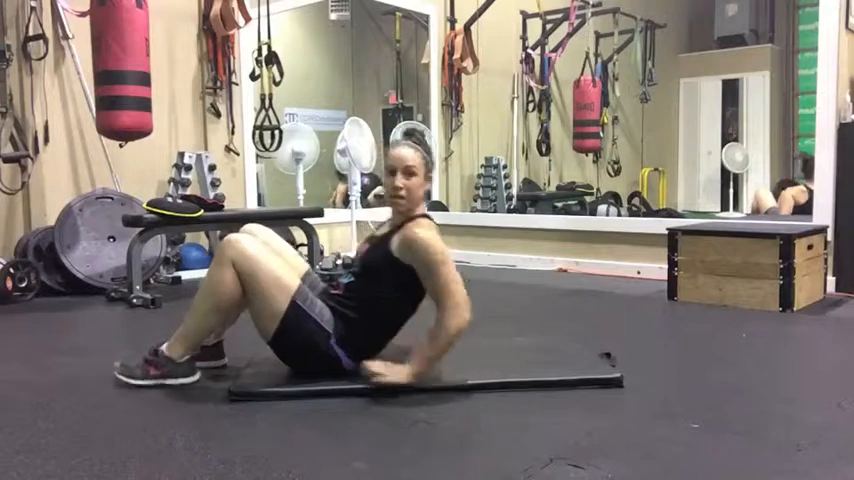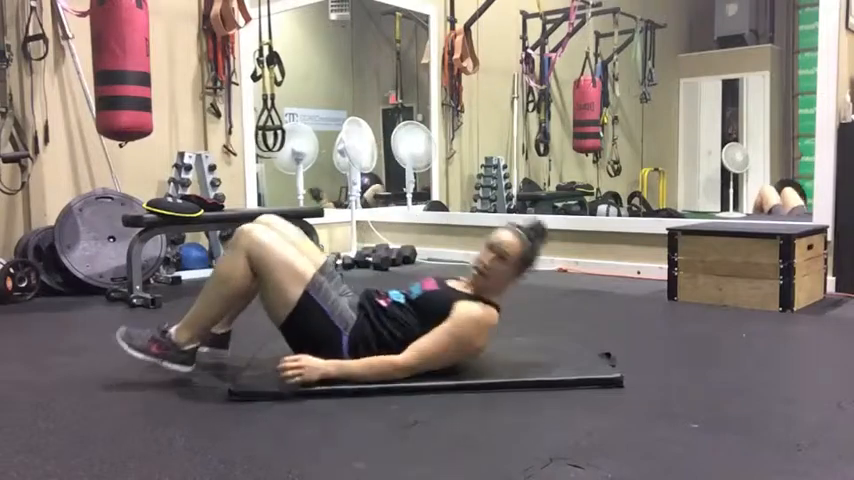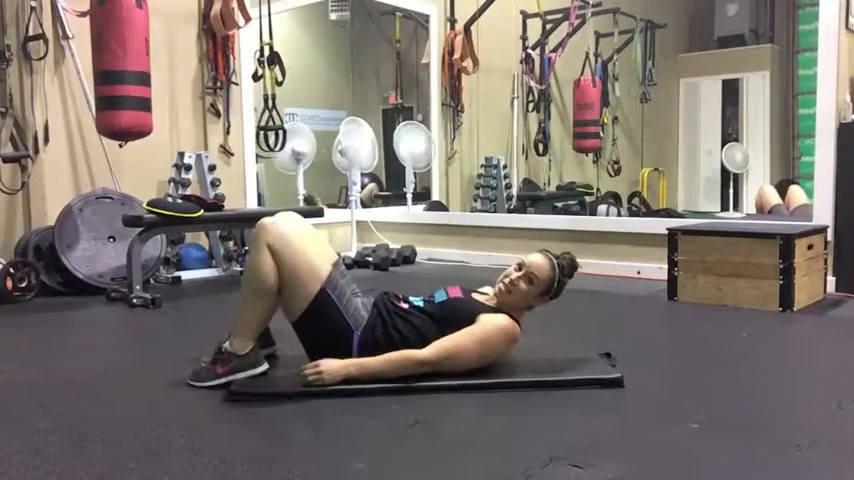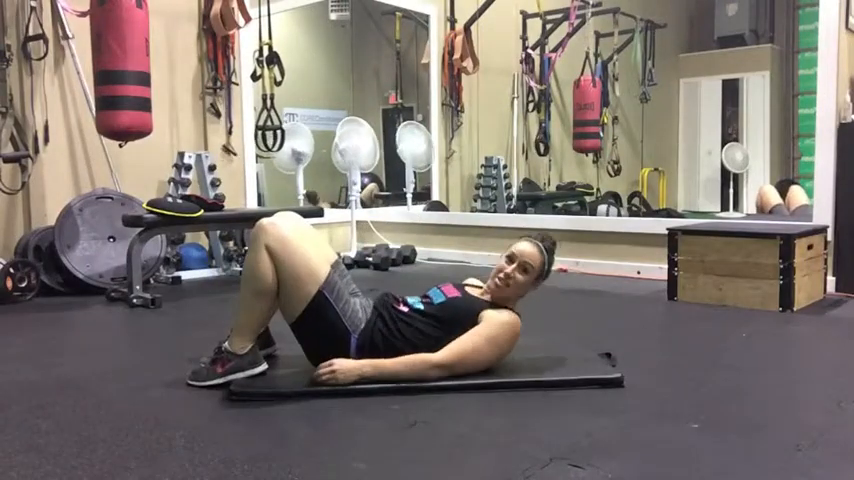
dt=0.4s
person 1, frame 1
left shoulder: (417, 235)
right shoulder: (397, 225)
left elbow: (458, 315)
right elbow: (400, 287)
left wrist: (411, 370)
right wrist: (378, 327)
left hip: (330, 345)
right hip: (332, 312)
left knee: (235, 249)
right knee: (251, 234)
left ankle: (175, 358)
right ankle: (207, 344)
person 1, frame 2
left shoulder: (480, 315)
right shoulder: (466, 286)
left elbow: (404, 364)
left wrist: (326, 368)
left hip: (345, 339)
right hip: (352, 311)
left knee: (250, 239)
right knee: (268, 225)
left ankle: (180, 343)
right ankle: (215, 329)
person 1, frame 3
left shoulder: (502, 327)
right shoulder: (486, 296)
left elbow: (427, 360)
left wrist: (347, 368)
left hip: (354, 339)
right hip: (366, 315)
left knee: (270, 232)
right knee: (285, 223)
left ankle: (239, 354)
right ankle: (253, 335)
person 1, frame 4
left shoulder: (503, 323)
right shoulder: (473, 286)
left elbow: (439, 364)
left wrist: (360, 369)
left hip: (354, 341)
right hip: (364, 316)
left knee: (269, 233)
right knee: (284, 222)
left ankle: (239, 354)
right ankle: (256, 336)
